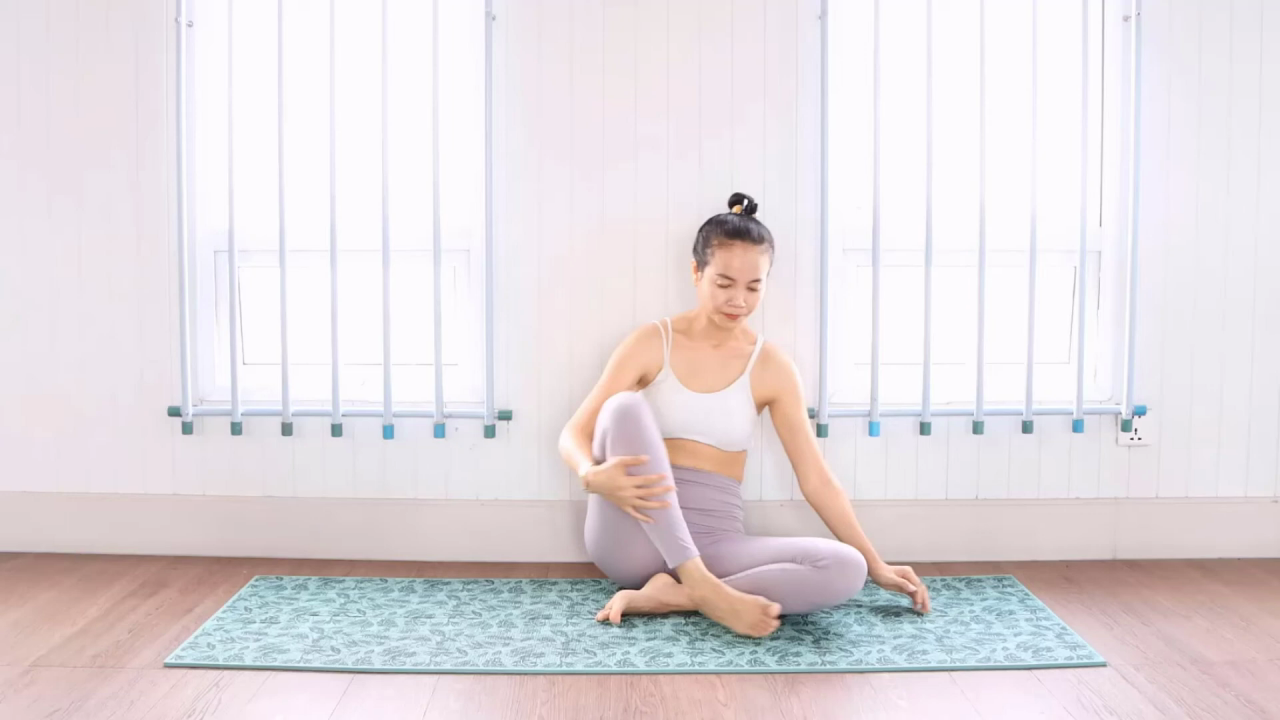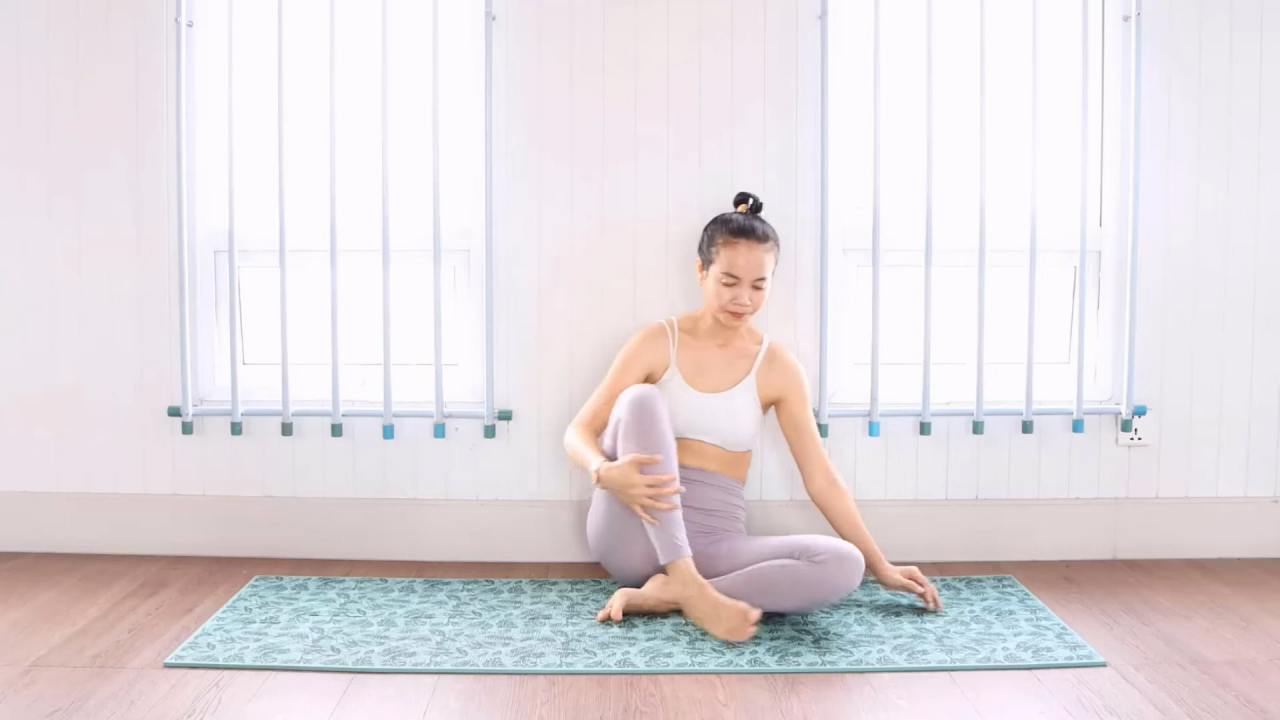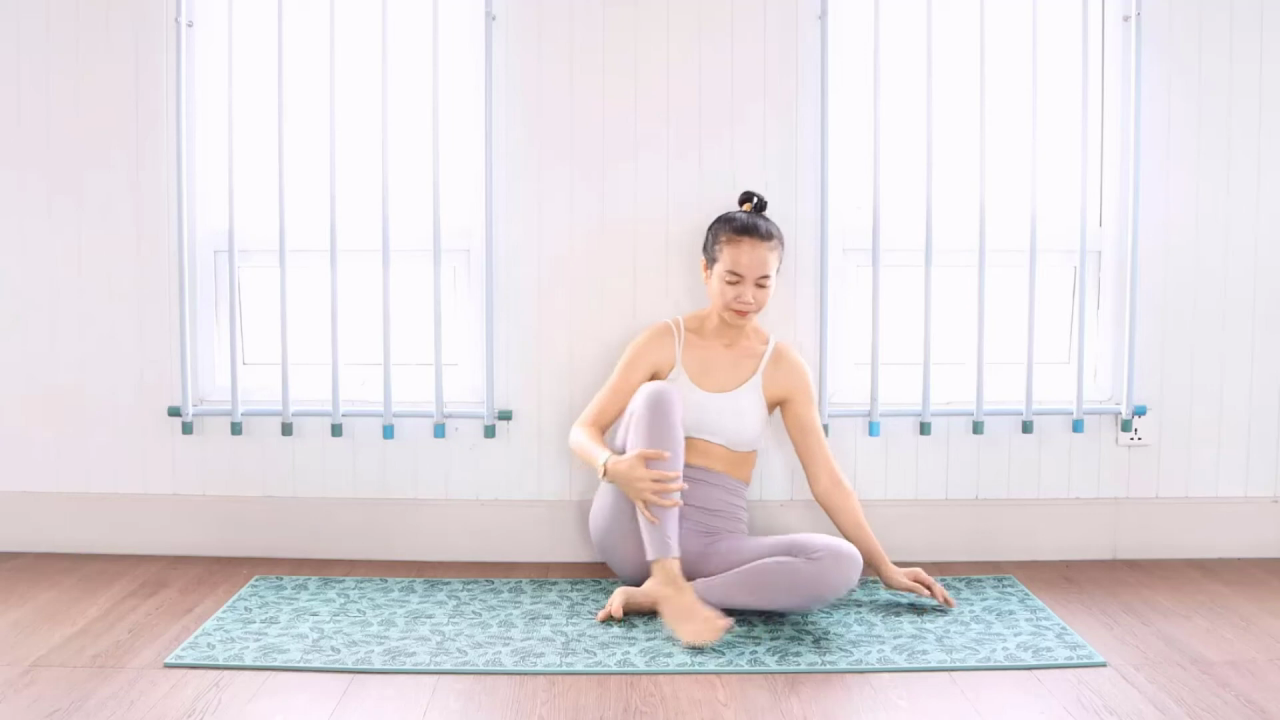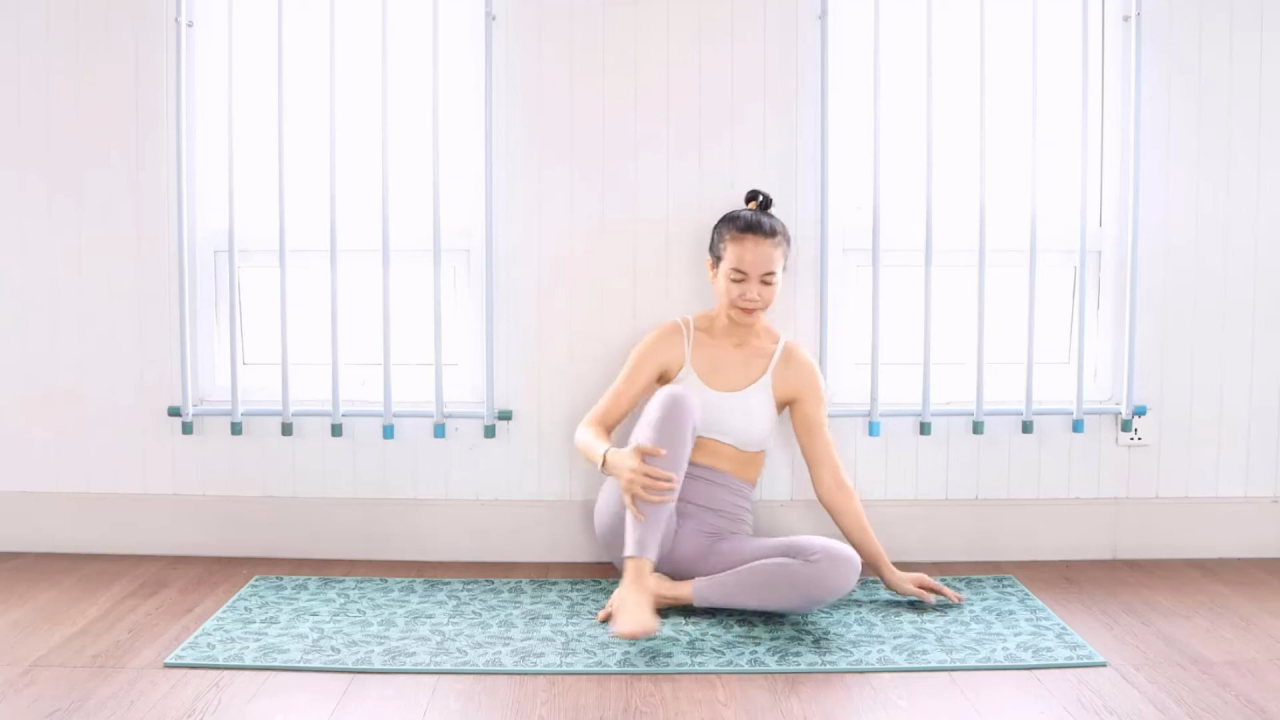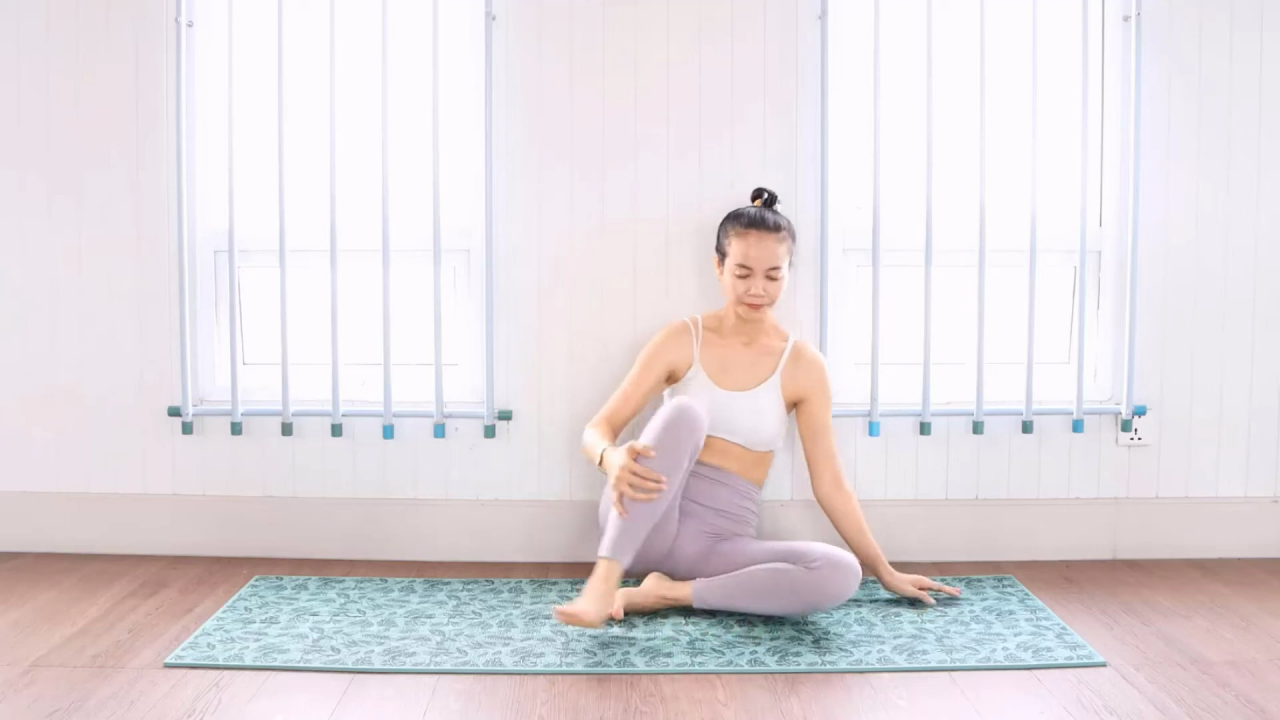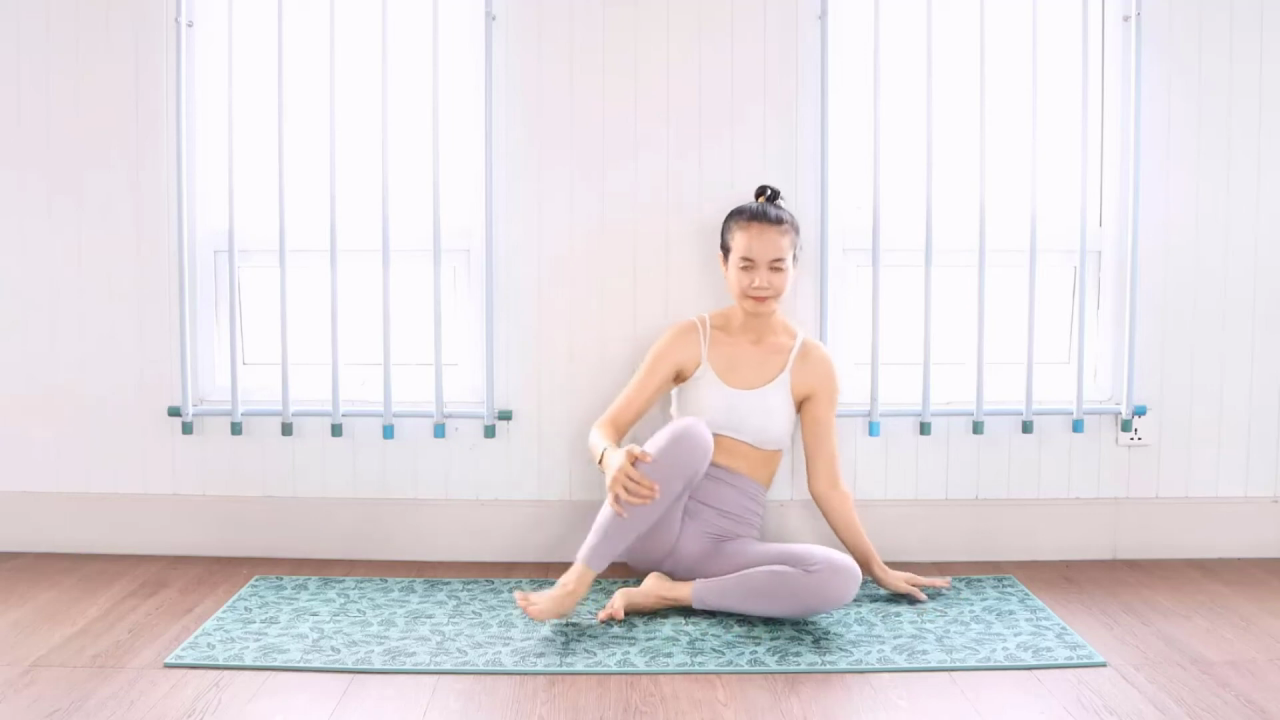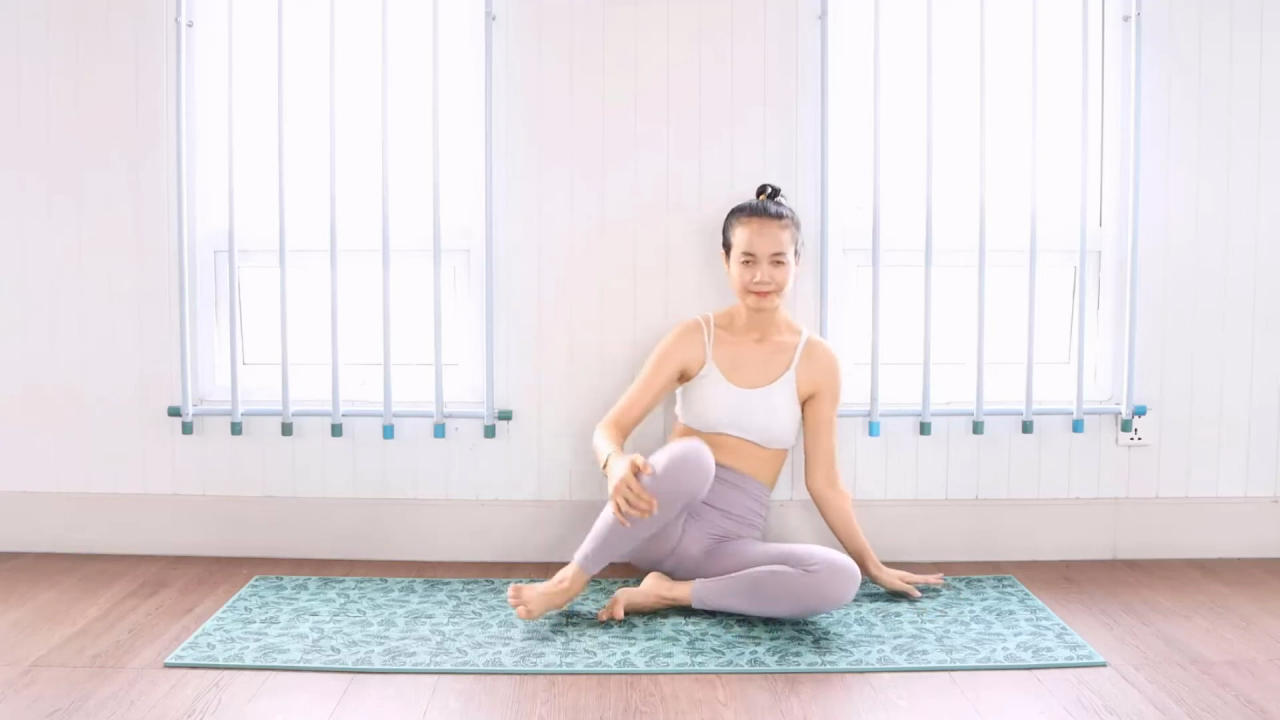
dt=0.1s
person 1, frame 1
left shoulder: (771, 367)
right shoulder: (650, 344)
left elbow: (816, 479)
right elbow: (572, 435)
left wrist: (875, 565)
right wrist: (595, 476)
left hip: (712, 541)
right hip: (630, 535)
left knee: (844, 571)
right knee: (625, 407)
left ankle: (673, 594)
right ankle: (702, 589)
person 1, frame 2
left shoulder: (778, 367)
right shoulder: (656, 343)
left elbow: (822, 479)
right elbow: (578, 432)
left wrist: (881, 566)
right wrist: (606, 473)
left hip: (714, 541)
right hip: (632, 533)
left knee: (845, 565)
right knee: (640, 400)
left ankle: (668, 593)
right ankle: (694, 589)
person 1, frame 3
left shoulder: (784, 368)
right shoulder: (661, 342)
left elbow: (827, 481)
right elbow: (583, 430)
left wrist: (885, 568)
right wrist: (615, 466)
left hip: (714, 541)
right hip: (635, 525)
left knee: (843, 564)
right knee: (657, 398)
left ankle: (665, 591)
right ankle: (674, 589)
person 1, frame 4
left shoulder: (793, 368)
right shoulder: (671, 341)
left elbow: (831, 482)
right elbow: (589, 428)
left wrist: (887, 571)
right wrist: (616, 461)
left hip: (718, 542)
right hip: (639, 521)
left knee: (841, 568)
right knee: (673, 399)
left ankle: (669, 591)
right ankle: (637, 579)
person 1, frame 5
left shoulder: (802, 365)
right shoulder: (680, 340)
left elbow: (831, 486)
right elbow: (597, 428)
left wrist: (886, 571)
right wrist: (612, 457)
left hip: (722, 541)
right hip: (663, 514)
left knee: (843, 574)
right knee: (684, 413)
left ankle: (674, 592)
right ankle: (605, 583)
person 1, frame 6
left shoulder: (812, 364)
right shoulder: (689, 341)
left elbow: (828, 485)
right elbow: (605, 426)
left wrist: (877, 568)
right wrist: (611, 456)
left hip: (724, 545)
right hip: (661, 519)
left knee: (840, 578)
right knee: (690, 434)
left ankle: (670, 592)
right ankle: (576, 582)
person 1, frame 7
left shoulder: (817, 361)
right shoulder: (692, 339)
left elbow: (824, 482)
right elbow: (610, 427)
left wrist: (872, 566)
right wrist: (615, 464)
left hip: (729, 541)
right hip: (667, 515)
left knee: (840, 578)
right knee: (690, 456)
left ankle: (669, 593)
right ankle: (571, 580)
